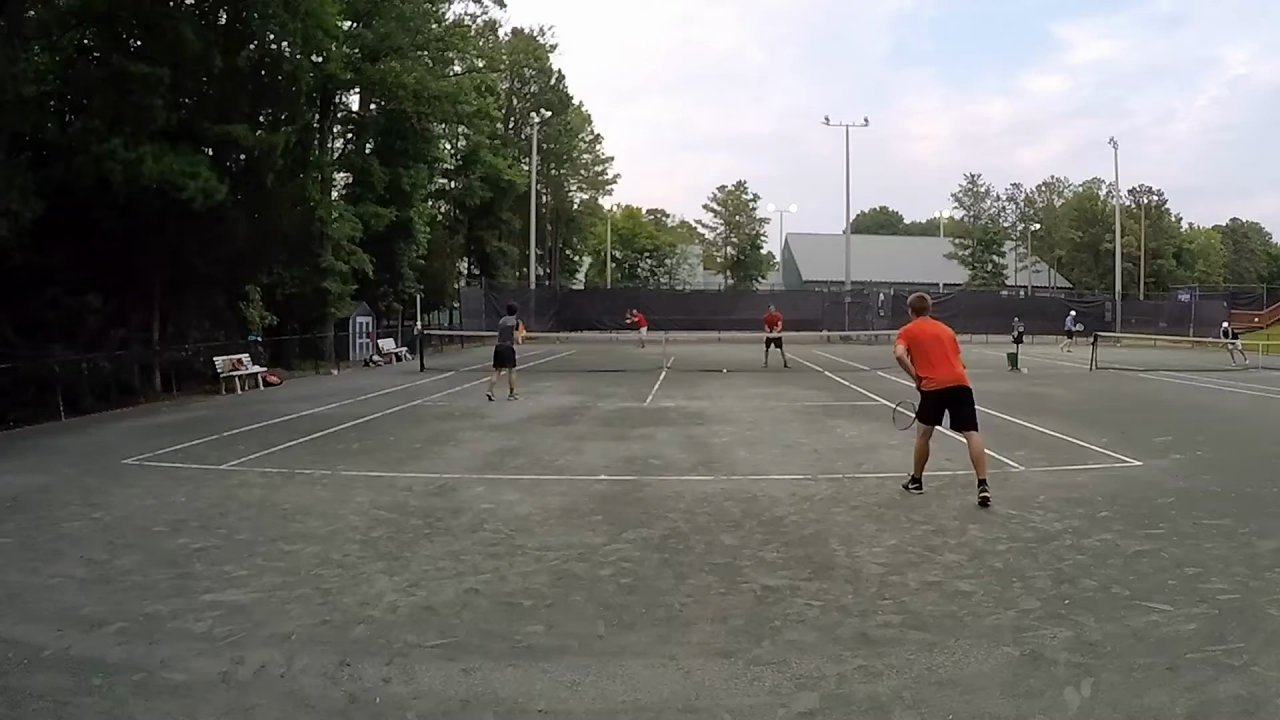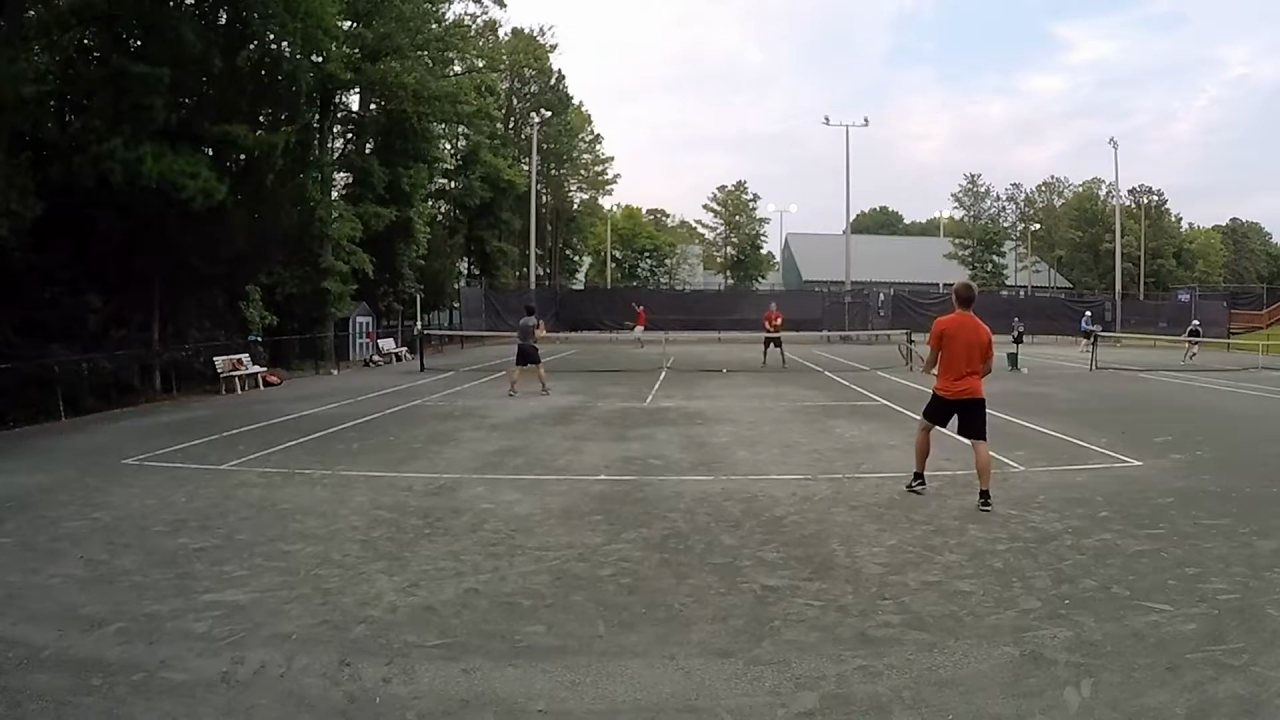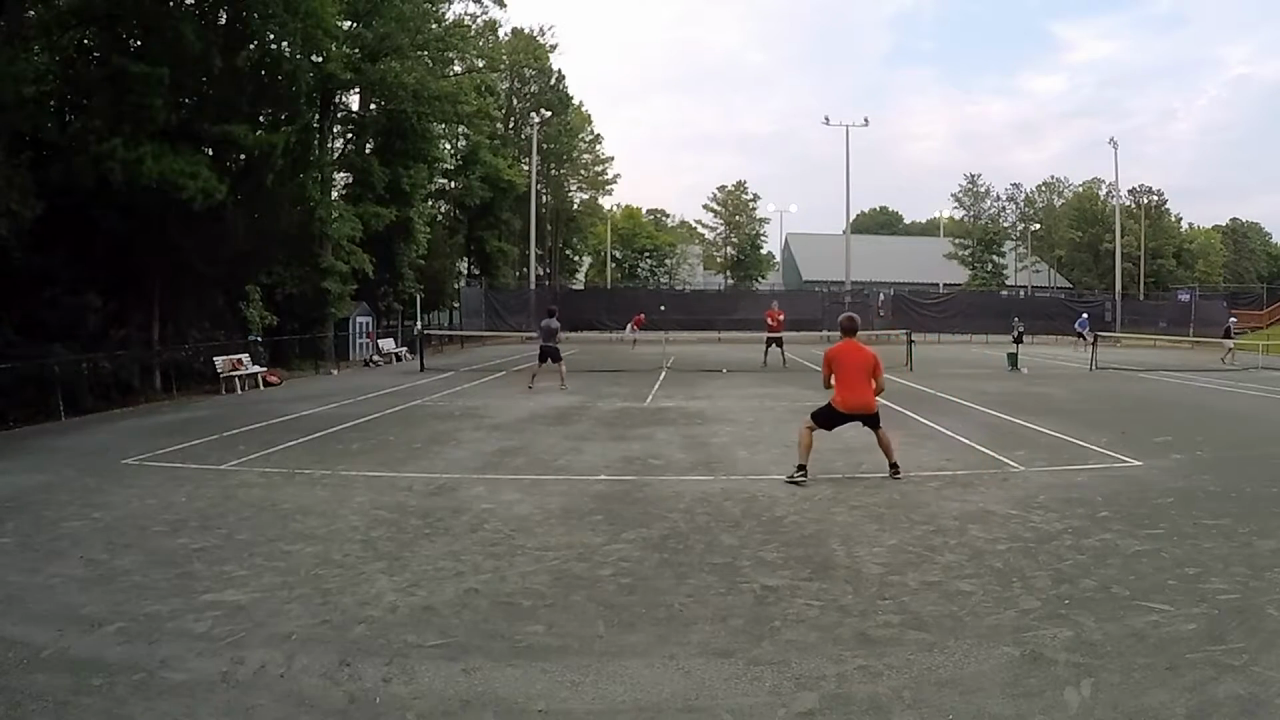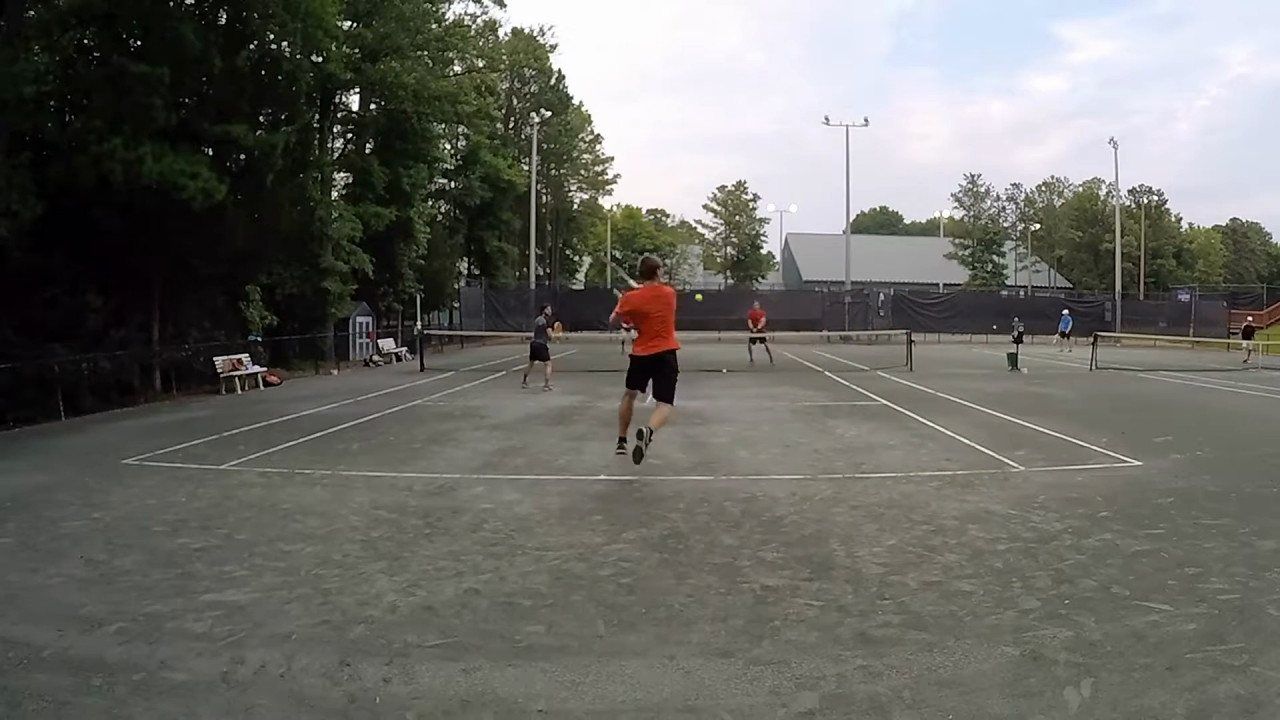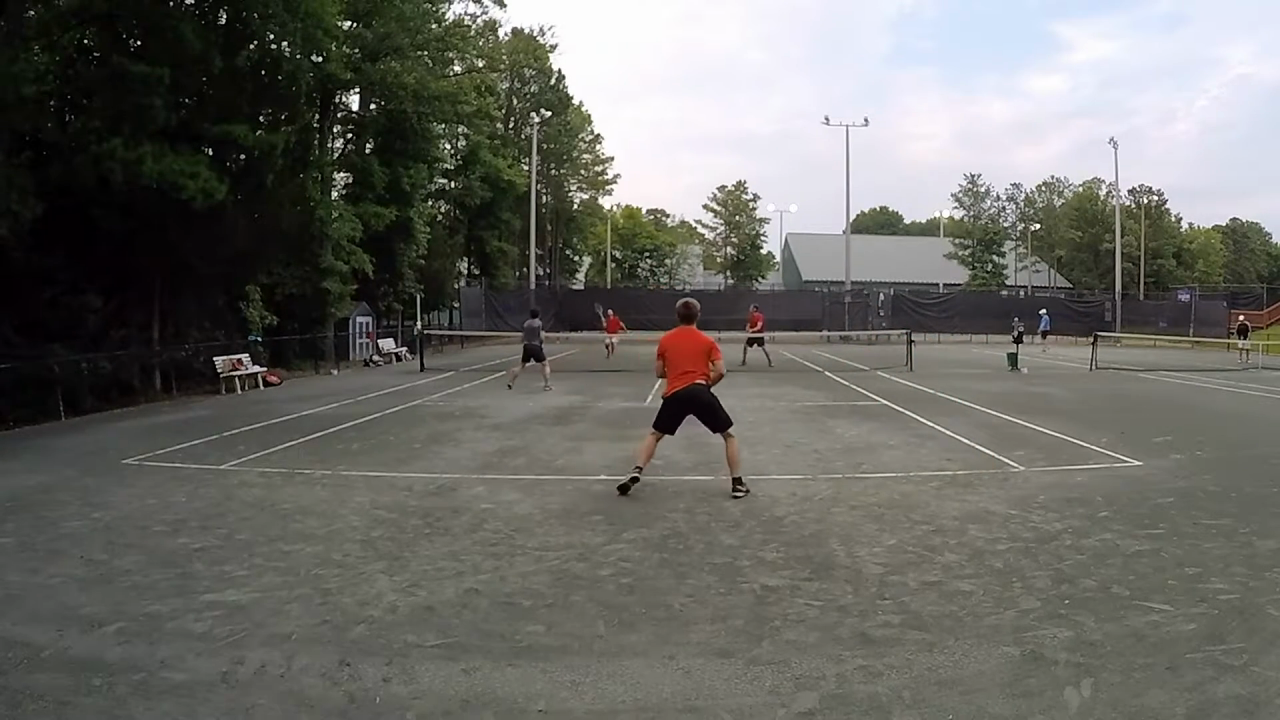
dt=1s
person 1, frame 1
left shoulder: (908, 331)
right shoulder: (946, 329)
left elbow: (900, 354)
left wrist: (916, 377)
left hip: (933, 387)
right hip: (960, 384)
left knee: (923, 434)
right knee: (971, 434)
left ankle: (916, 481)
right ankle: (983, 485)
person 1, frame 2
left shoulder: (942, 324)
right shoulder: (984, 330)
left elbow: (931, 361)
right elbow: (988, 368)
left wrist: (927, 368)
left hip: (946, 392)
right hip: (974, 394)
left knee: (924, 428)
right knee: (980, 443)
left ankle: (918, 478)
right ankle: (985, 495)
person 1, frame 3
left shoulder: (831, 352)
right shoulder: (871, 354)
left elbow: (826, 384)
right elbow: (881, 387)
left hip: (841, 406)
right hip: (868, 406)
left knee: (807, 427)
right knee: (878, 430)
left ankle: (801, 469)
right ankle: (894, 467)
person 1, frame 4
left shoulder: (631, 298)
right shoulder: (669, 292)
left elbow: (614, 320)
left wrist: (621, 305)
left hip: (642, 355)
right hip: (666, 355)
left knee: (629, 395)
right knee: (665, 408)
left ankle: (621, 442)
right ankle: (647, 432)
person 1, frame 5
left shoulder: (665, 340)
right shoulder: (707, 341)
left elbow: (659, 372)
right elbow: (720, 372)
left hip: (674, 395)
right hip: (700, 393)
left knee: (653, 436)
right knee: (729, 435)
left ankle: (636, 473)
right ankle: (737, 483)
